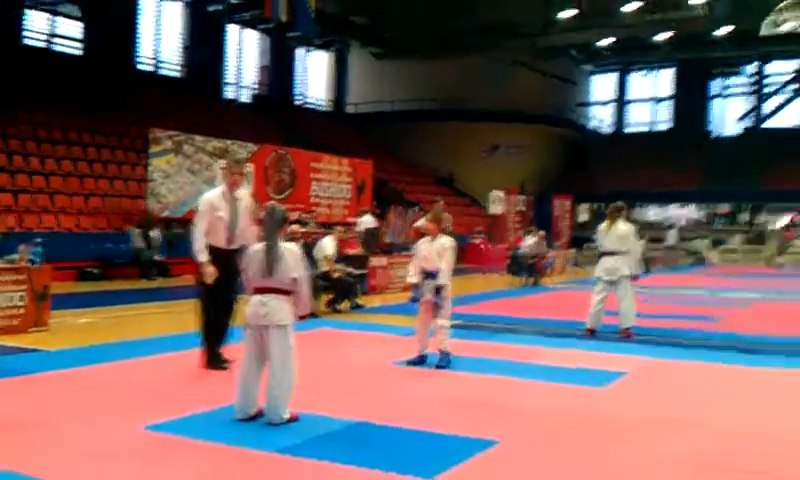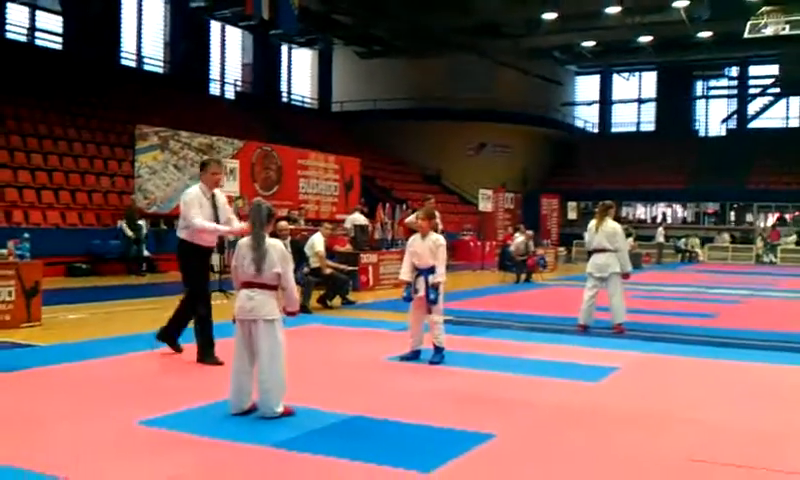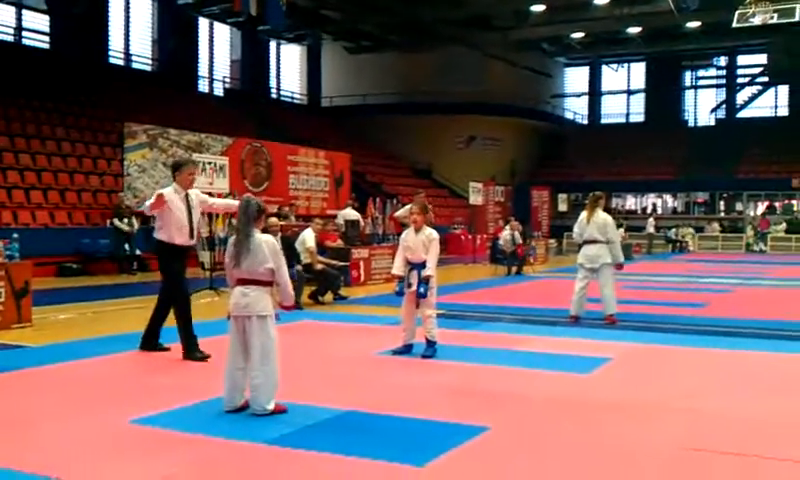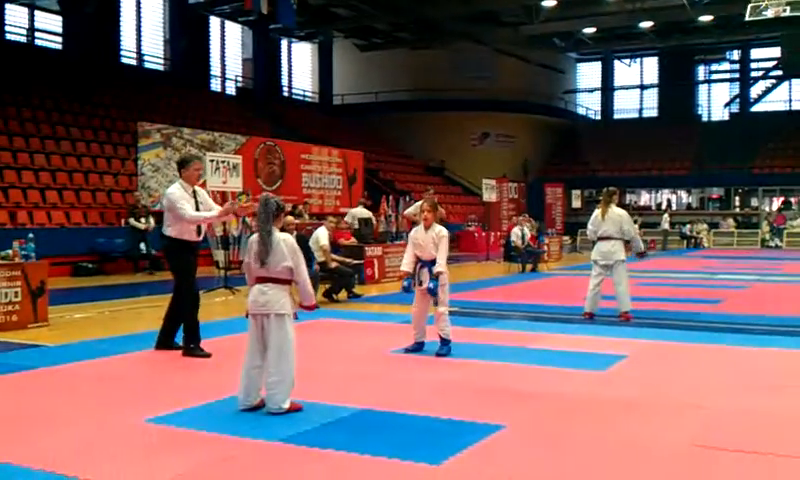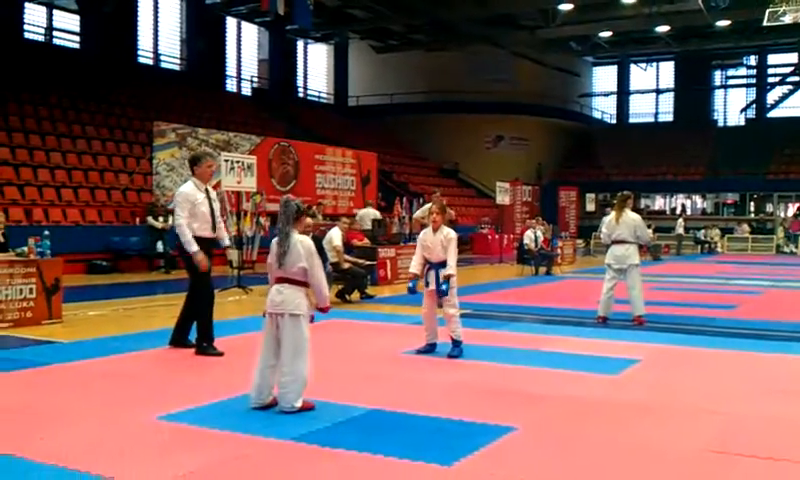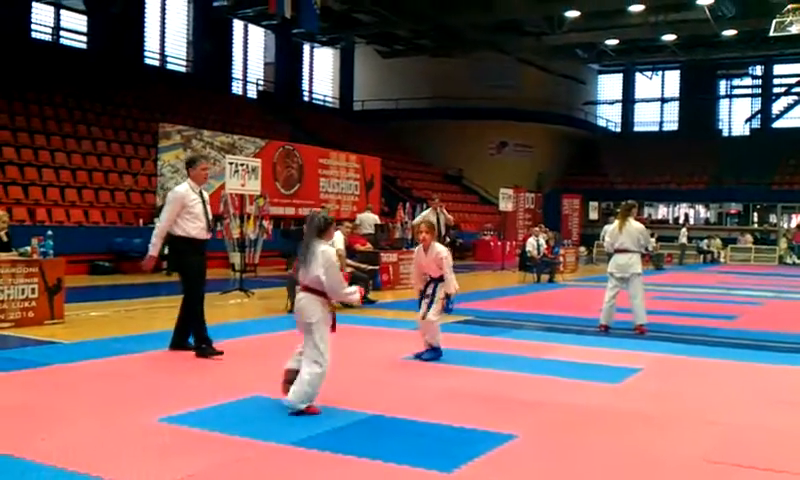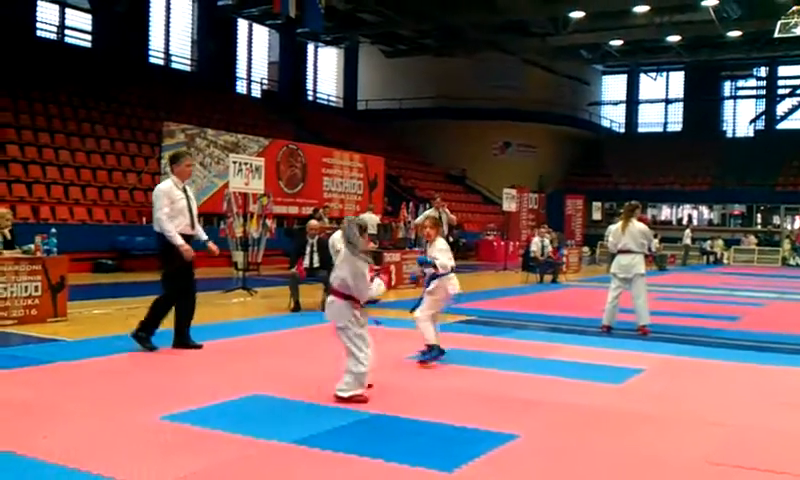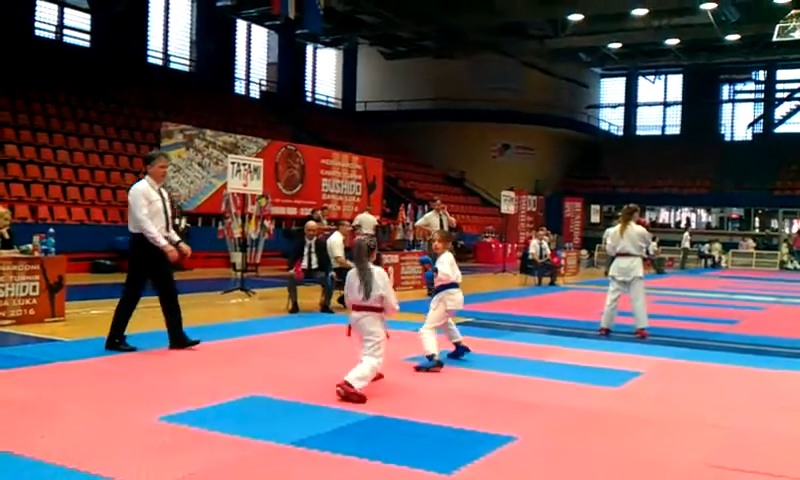
dt=0.3s
person 1, frame 1
left shoulder: (254, 251)
right shoulder: (291, 251)
left elbow: (248, 283)
right elbow: (301, 285)
right wrist: (303, 309)
left hip: (256, 308)
right hip: (279, 310)
left knee: (252, 361)
right knee: (280, 362)
left ankle: (245, 408)
right ankle: (278, 412)
person 1, frame 2
left shoulder: (241, 245)
right shoulder: (276, 246)
left elbow: (236, 278)
right elbow: (287, 280)
right wrist: (292, 306)
left hip: (244, 303)
right hip: (266, 304)
left knee: (243, 356)
right knee: (270, 356)
left ankle: (240, 403)
right ankle: (271, 406)
person 1, frame 3
left shoulder: (234, 242)
right shoulder: (268, 242)
left elbow: (230, 275)
right elbow: (281, 275)
right wrist: (287, 300)
left hip: (238, 300)
right hip: (260, 301)
left knee: (237, 353)
right knee: (263, 354)
left ankle: (234, 400)
right ankle: (263, 403)
person 1, frame 4
left shoulder: (253, 240)
right shoulder: (286, 240)
left elbow: (248, 273)
right elbow: (300, 273)
right wrist: (308, 300)
left hip: (257, 298)
right hip: (278, 299)
left knee: (255, 351)
right knee: (280, 353)
left ankle: (249, 399)
right ankle: (278, 402)
person 1, frame 5
left shoulder: (277, 241)
right shoulder: (304, 242)
right elbow: (316, 276)
right wrist: (324, 301)
left hip: (275, 296)
right hip: (296, 299)
left knee: (269, 350)
right knee: (296, 353)
left ankle: (261, 397)
right ankle: (290, 401)
person 1, frame 6
left shoulder: (308, 249)
right shoulder: (327, 252)
right elbow: (336, 288)
left wrist: (347, 287)
right wrist: (356, 293)
left hip: (303, 300)
right hip: (316, 306)
left knee: (310, 349)
right knee: (317, 358)
left ankle: (293, 370)
right ankle: (299, 401)
person 1, frame 7
left shoulder: (344, 253)
right shoulder: (359, 259)
right elbow: (364, 293)
left wrist: (369, 280)
right wrist: (380, 283)
left hip: (335, 303)
right hip: (346, 309)
left knee: (357, 349)
right knee: (361, 354)
left ankle: (357, 379)
right ankle: (347, 391)
person 1, frame 8
left shoulder: (351, 273)
right shoulder: (379, 273)
left elbow: (348, 299)
right elbow: (391, 305)
right wrist: (383, 307)
left hip: (356, 316)
right hip: (372, 318)
right knee: (372, 358)
left ankle: (370, 373)
right ankle: (348, 385)
person 2, frame 1
left shoulder: (245, 200)
right shoulder: (210, 198)
left elbow: (248, 228)
right elbow: (199, 232)
right wrist: (203, 262)
left hip: (231, 255)
right hip: (211, 256)
left knee: (227, 304)
right knee: (212, 304)
left ankle: (214, 348)
right ankle: (212, 354)
person 2, frame 2
left shoulder: (219, 197)
right shoulder: (191, 195)
left elbow: (230, 220)
right elbow: (196, 223)
left wrist: (242, 229)
right wrist: (227, 230)
left hip: (205, 252)
right hip: (190, 251)
left knee: (194, 297)
right knee: (200, 299)
left ankle: (168, 333)
right ankle: (206, 351)
person 2, frame 3
left shoulder: (194, 196)
right shoulder: (165, 195)
left elbow: (217, 205)
right elbow: (149, 208)
right wrist: (154, 205)
left hip: (182, 251)
right hip: (168, 251)
left knee: (168, 296)
right knee: (181, 296)
left ankle: (150, 340)
right ankle: (190, 347)
person 2, frame 4
left shoulder: (200, 193)
right shoulder: (174, 193)
left elbow: (217, 213)
right elbow: (189, 216)
left wrist: (231, 210)
right wrist: (219, 213)
left hip: (190, 247)
right hip: (177, 248)
left knee: (181, 294)
right knee: (190, 294)
left ankle: (165, 339)
right ankle: (191, 344)
person 2, frame 5
left shoulder: (209, 192)
right shoulder: (185, 192)
left elbow: (217, 222)
right elbow: (181, 225)
left wrist: (227, 244)
right wrist: (195, 252)
left hip: (205, 246)
right hip: (192, 247)
left knee: (197, 293)
right knee: (205, 293)
left ankle: (179, 337)
right ankle: (204, 343)
person 2, frame 6
left shoulder: (203, 194)
right shoulder: (180, 193)
right elbow: (163, 224)
right wrist: (153, 253)
left hip: (198, 248)
right hip: (184, 247)
left knee: (194, 295)
right knee: (195, 295)
left ankle: (180, 339)
right ankle: (202, 343)
person 2, frame 7
left shoulder: (187, 190)
right shoulder: (164, 189)
right elbow: (163, 220)
left wrist: (206, 241)
right wrist: (180, 244)
left hip: (186, 245)
right hip: (171, 245)
left knee: (187, 292)
right knee: (172, 292)
left ankle: (182, 337)
right ankle: (143, 332)
person 2, frame 8
left shoulder: (161, 192)
right shoulder: (139, 190)
right elbow: (144, 222)
left wrist: (178, 242)
right wrist: (165, 245)
left hip: (159, 247)
right hip: (143, 246)
left knee: (169, 291)
right knee: (132, 293)
left ankle: (177, 337)
right ankle: (115, 338)
person 3, frame 1
left shoulder: (447, 243)
right shoulder: (422, 243)
left elbow: (446, 268)
right elbow: (416, 265)
left wrist: (439, 288)
right wrist: (415, 286)
left hip: (439, 285)
right hip: (425, 284)
left knee: (441, 320)
right knee: (422, 321)
left ankle: (445, 354)
right ankle: (422, 354)
person 3, frame 2
left shoulder: (438, 240)
right shoulder: (412, 240)
left elbow: (440, 264)
right elbow: (407, 262)
left wrist: (436, 285)
right wrist: (407, 284)
left hip: (432, 280)
right hip: (417, 280)
left knee: (435, 317)
right knee: (415, 317)
left ankle: (438, 350)
right ankle: (415, 349)
person 3, frame 3
left shoulder: (432, 235)
right shoulder: (405, 235)
left elbow: (432, 259)
right elbow: (400, 256)
left wrist: (425, 279)
right wrist: (399, 278)
left hip: (425, 275)
right hip: (410, 274)
left knee: (428, 311)
right knee: (407, 311)
left ankle: (431, 344)
right ankle: (408, 343)
person 3, frame 4
left shoulder: (441, 232)
right shoulder: (415, 232)
left elbow: (442, 256)
right elbow: (410, 254)
left wrist: (435, 277)
right wrist: (408, 275)
left hip: (437, 273)
right hip: (421, 272)
left knee: (441, 309)
right knee: (418, 309)
left ankle: (445, 342)
right ankle: (419, 341)
person 3, frame 5
left shoulder: (449, 234)
right shoulder: (423, 235)
left elbow: (451, 258)
right elbow: (418, 257)
left wrist: (447, 280)
right wrist: (414, 278)
left hip: (444, 274)
right hip: (429, 273)
left knee: (451, 310)
right knee: (427, 311)
left ankle: (457, 344)
right ankle: (431, 343)
person 3, frame 6
left shoulder: (441, 251)
right shoulder: (418, 251)
left elbow: (448, 274)
right elbow: (417, 273)
left wrist: (448, 296)
right wrist: (419, 291)
left hip: (443, 286)
right hip: (430, 285)
left knee: (432, 318)
right knee: (422, 318)
left ankle: (435, 349)
right ankle: (429, 347)
person 3, frame 7
left shoulder: (440, 244)
right shoulder: (431, 244)
left elbow: (445, 264)
left wrist: (430, 263)
right wrist: (424, 270)
left hip: (443, 284)
right hip: (437, 283)
left knee: (421, 316)
right knee: (429, 315)
left ankle: (433, 349)
right ankle: (433, 346)
person 3, frame 8
left shoulder: (445, 258)
right shoulder: (446, 257)
left elbow: (446, 275)
right elbow: (455, 276)
left wrist: (432, 269)
right wrist: (433, 275)
left hip: (446, 297)
right hip: (452, 296)
left knee: (427, 329)
right knee: (444, 321)
left ankle: (433, 360)
right ankle: (459, 346)
person 4, frame 1
left shoulder: (603, 227)
right shoulder: (627, 228)
right elbow: (632, 251)
right wrist: (634, 270)
left hip: (605, 263)
right hip: (620, 264)
left knee: (598, 296)
right knee: (624, 297)
left ankle: (591, 326)
right ankle: (625, 328)
person 4, frame 2
left shoulder: (592, 224)
right shoulder: (615, 226)
left elbow: (588, 244)
right elbow: (621, 249)
right wrist: (626, 268)
left hip: (595, 260)
right hip: (610, 261)
left knee: (590, 292)
right knee: (615, 293)
left ankle: (583, 322)
right ankle: (618, 324)
person 4, frame 3
left shoulder: (583, 216)
right shoulder: (606, 218)
left elbow: (576, 236)
right elbow: (613, 240)
right wrist: (618, 259)
left hip: (586, 252)
right hip: (601, 252)
left knee: (581, 283)
right knee: (606, 284)
left ankle: (574, 313)
right ankle: (609, 314)
person 4, frame 4
left shoulder: (597, 213)
right shoulder: (621, 213)
left elbow: (590, 233)
right elbow: (631, 233)
right wrist: (640, 249)
left hip: (600, 248)
right hip: (615, 248)
left knee: (595, 280)
right knee: (621, 281)
left ankle: (589, 310)
right ankle: (624, 311)
person 4, frame 5
left shoulder: (611, 217)
right shoulder: (635, 218)
left elbow: (605, 237)
right elbow: (644, 237)
right wrist: (646, 242)
left hip: (614, 252)
right hip: (629, 252)
left knee: (609, 284)
right knee: (634, 285)
left ankle: (602, 314)
right ankle: (638, 315)
person 4, frame 6
left shoulder: (615, 226)
right shoulder: (639, 227)
left elbow: (608, 245)
right elbow: (646, 243)
left hip: (617, 260)
right hip: (632, 261)
left knee: (611, 292)
right knee: (636, 294)
left ankle: (604, 323)
right ankle: (639, 324)
person 4, frame 7
left shoulder: (618, 227)
right shoulder: (642, 227)
left elbow: (611, 246)
right elbow: (649, 241)
left hip: (620, 261)
right hip: (636, 261)
left knee: (614, 293)
right knee: (639, 295)
left ankle: (606, 323)
right ankle: (642, 325)
person 4, frame 8
left shoulder: (616, 229)
right shoulder: (640, 230)
left elbow: (609, 248)
right elbow: (648, 243)
left hip: (619, 264)
right hip: (634, 264)
left knee: (612, 296)
right knee: (638, 297)
left ankle: (605, 326)
right ankle: (640, 328)
